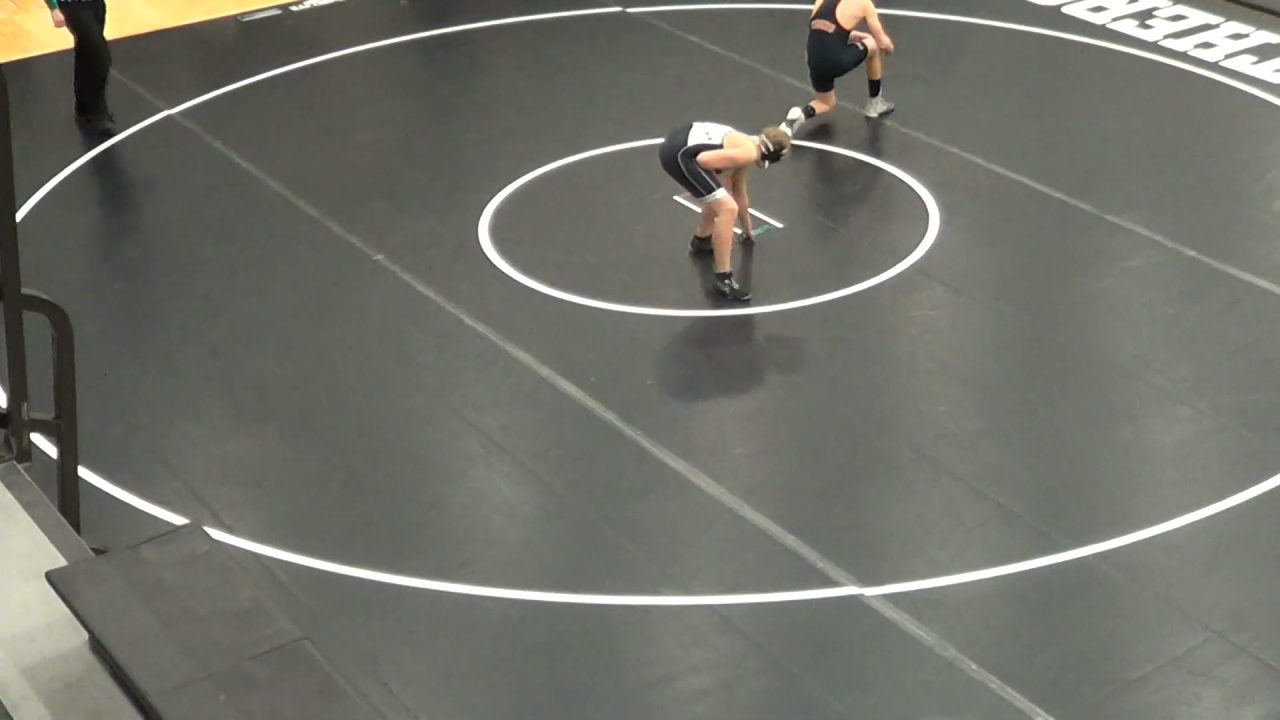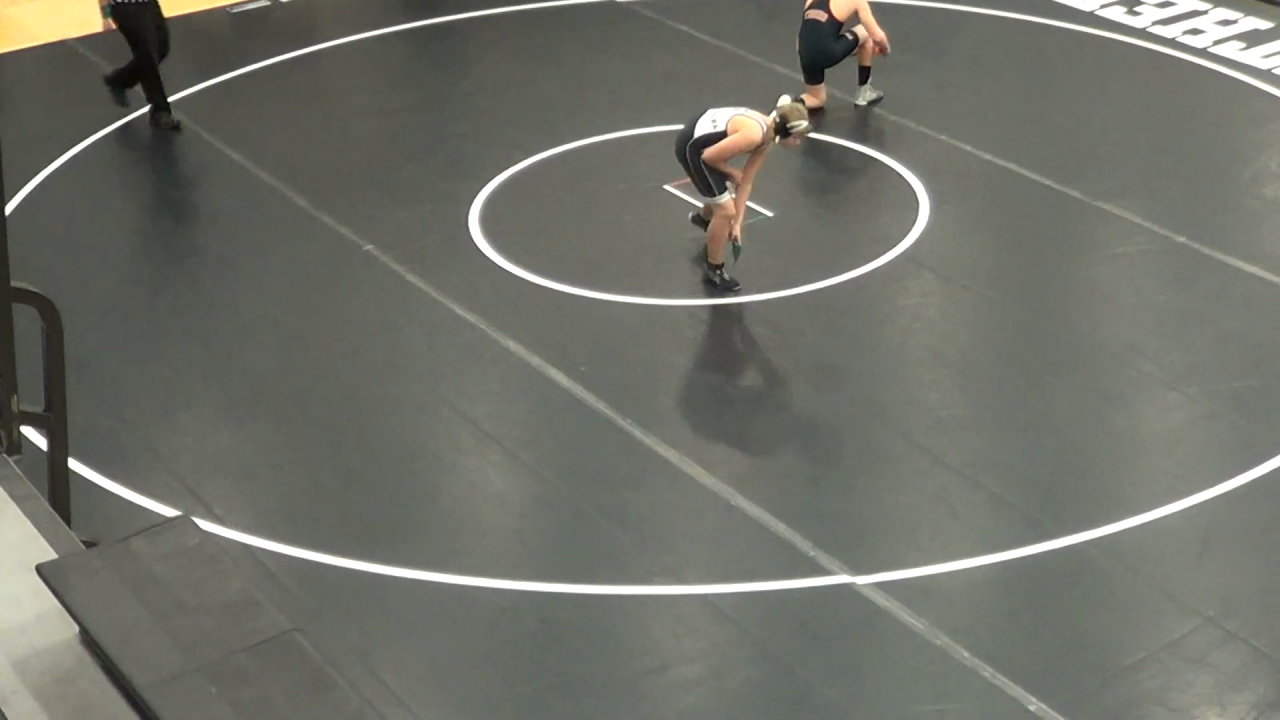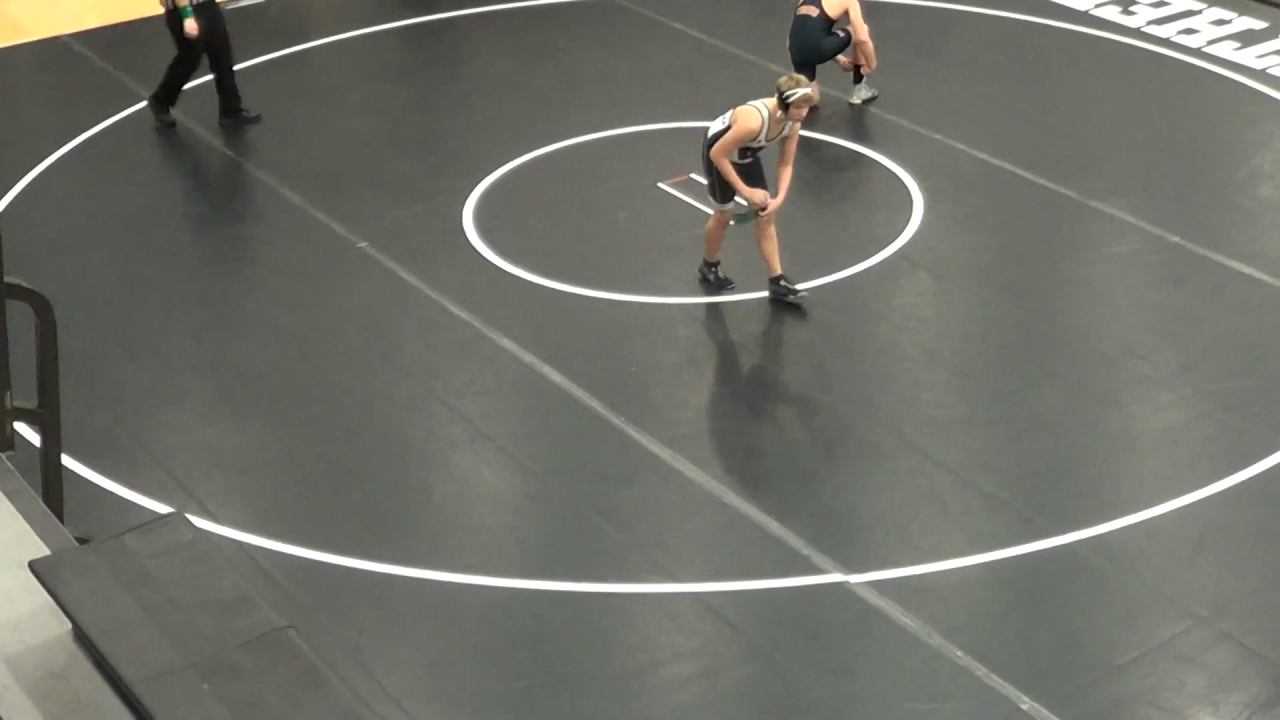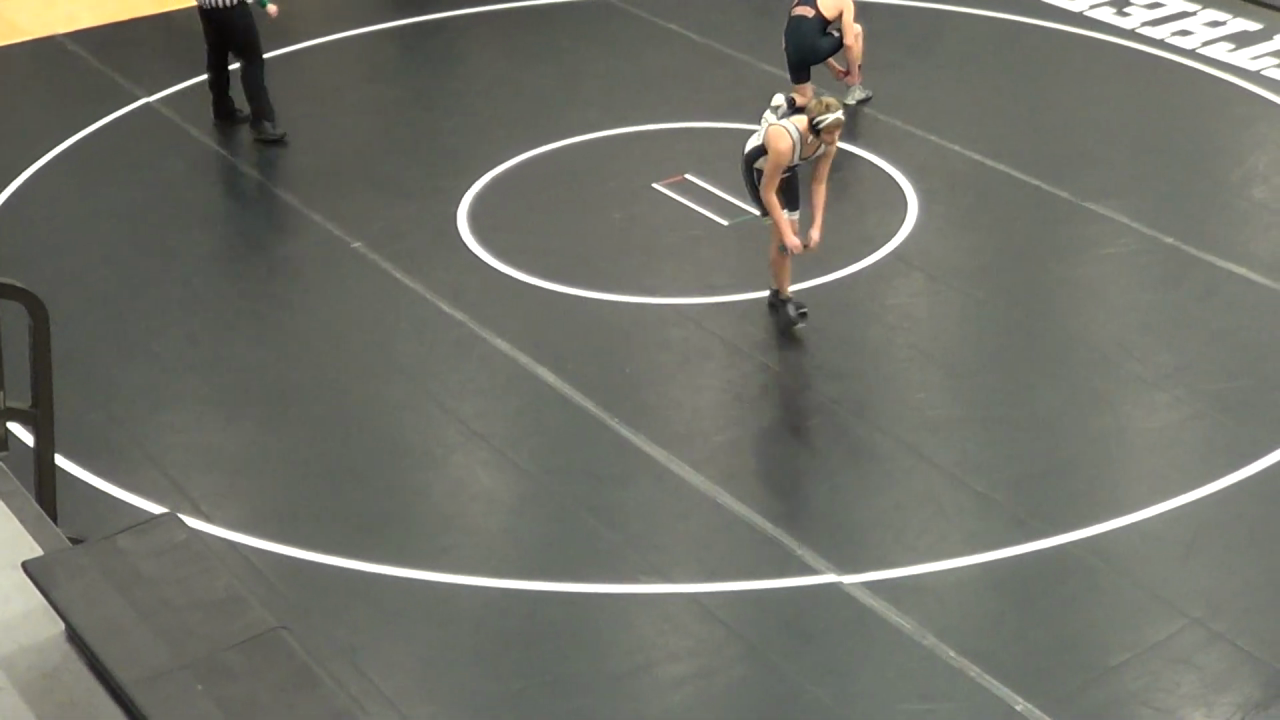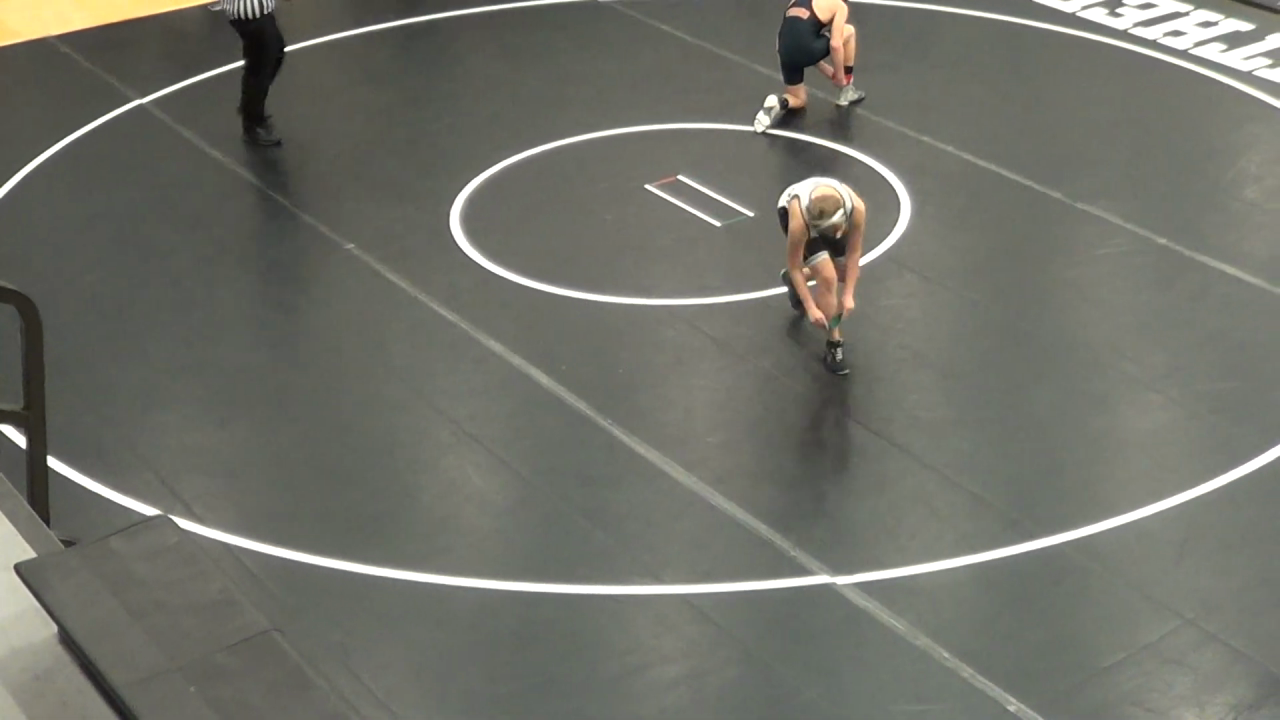
dt=0.4s
person 1, frame 1
left shoulder: (745, 147)
right shoulder: (748, 154)
left elbow: (740, 193)
right elbow: (703, 159)
left wrist: (747, 228)
right wrist: (716, 178)
right hip: (679, 154)
left knee: (720, 191)
right knee: (728, 209)
left ankle: (701, 240)
right ankle: (723, 277)
person 1, frame 2
left shoulder: (766, 135)
right shoulder: (753, 135)
left elbow: (746, 181)
right elbow: (709, 156)
left wrist: (737, 224)
right wrist: (732, 172)
left hip: (702, 133)
right hip: (693, 147)
left knee: (724, 185)
right knee: (726, 211)
left ankle: (703, 218)
right ankle: (714, 268)
person 1, frame 3
left shoulder: (792, 122)
right shoulder: (753, 122)
left elbow: (786, 165)
right elbow: (717, 155)
left wrist: (780, 198)
right wrist: (743, 190)
left hip: (746, 155)
right hip: (719, 153)
left knee: (766, 217)
right knee: (723, 216)
left ankle: (777, 282)
right ankle: (709, 267)
person 1, frame 4
left shoulder: (829, 142)
right shoulder: (784, 144)
left elbow: (819, 183)
right elbow: (768, 191)
left wrist: (817, 226)
right wrist: (785, 232)
left hip: (786, 169)
right hip: (759, 168)
left knee: (793, 234)
right knee: (785, 237)
left ankle: (778, 294)
right ankle: (782, 297)
person 1, frame 5
left shoulder: (856, 208)
right shoulder: (800, 221)
left elbow: (854, 250)
right elbow: (794, 266)
left wrist: (849, 294)
right wrist: (810, 307)
left hip: (824, 216)
right hip: (791, 211)
left knee: (844, 273)
right knee: (827, 277)
left ankle: (793, 279)
right ankle: (833, 343)
